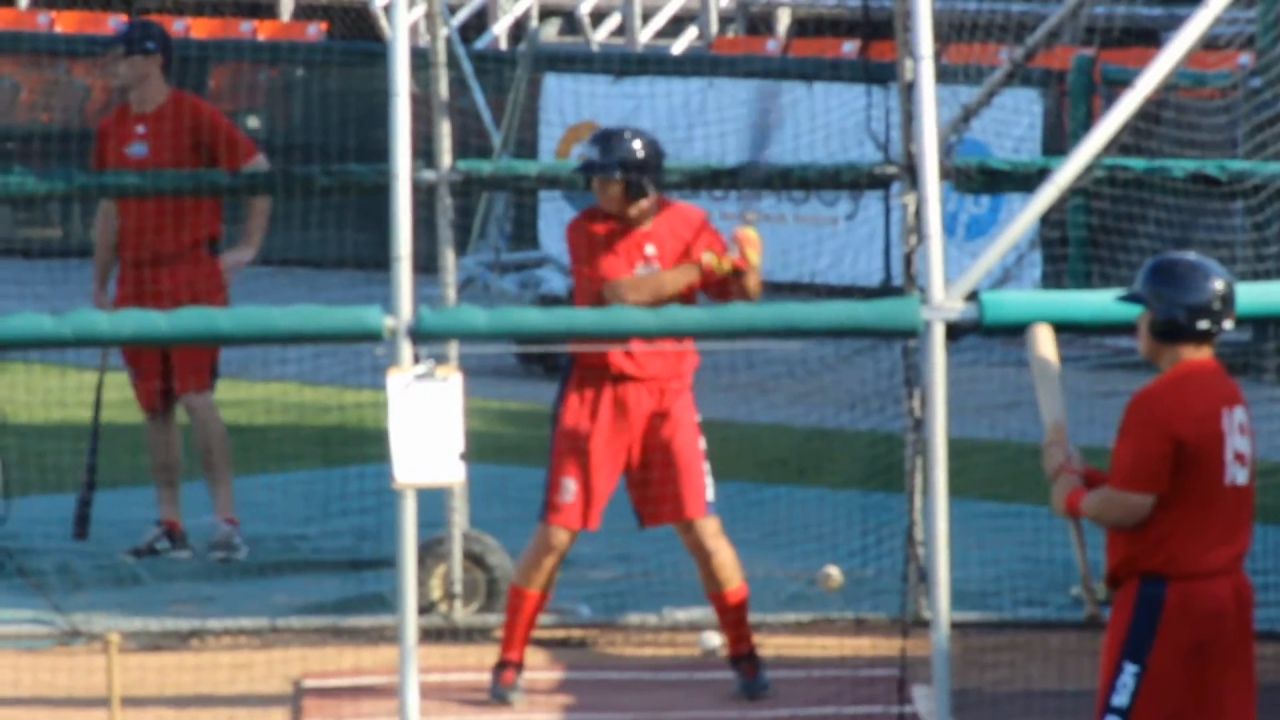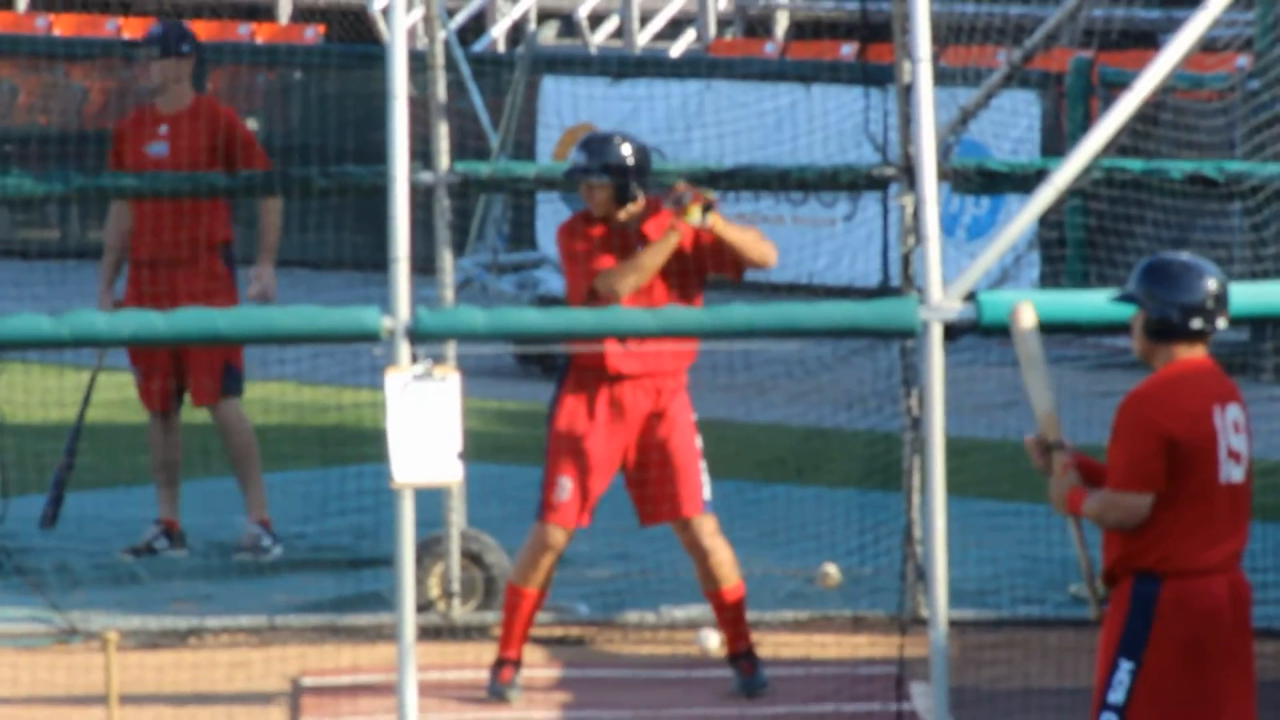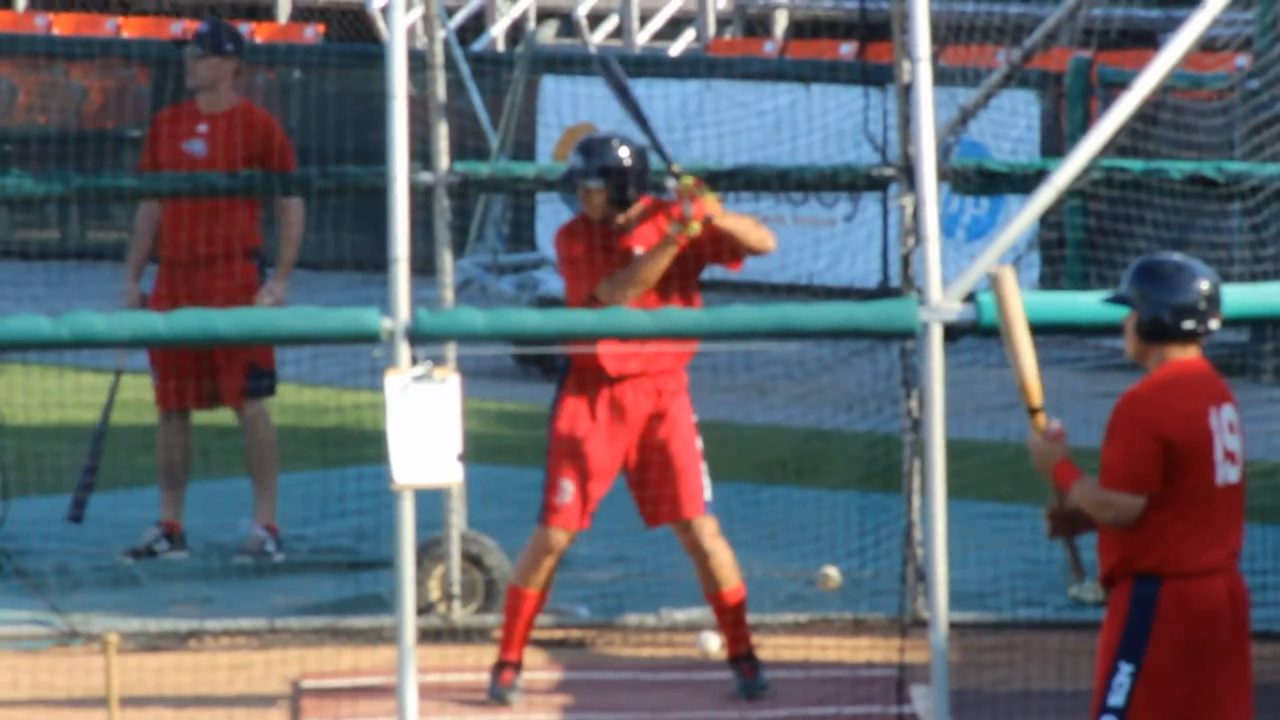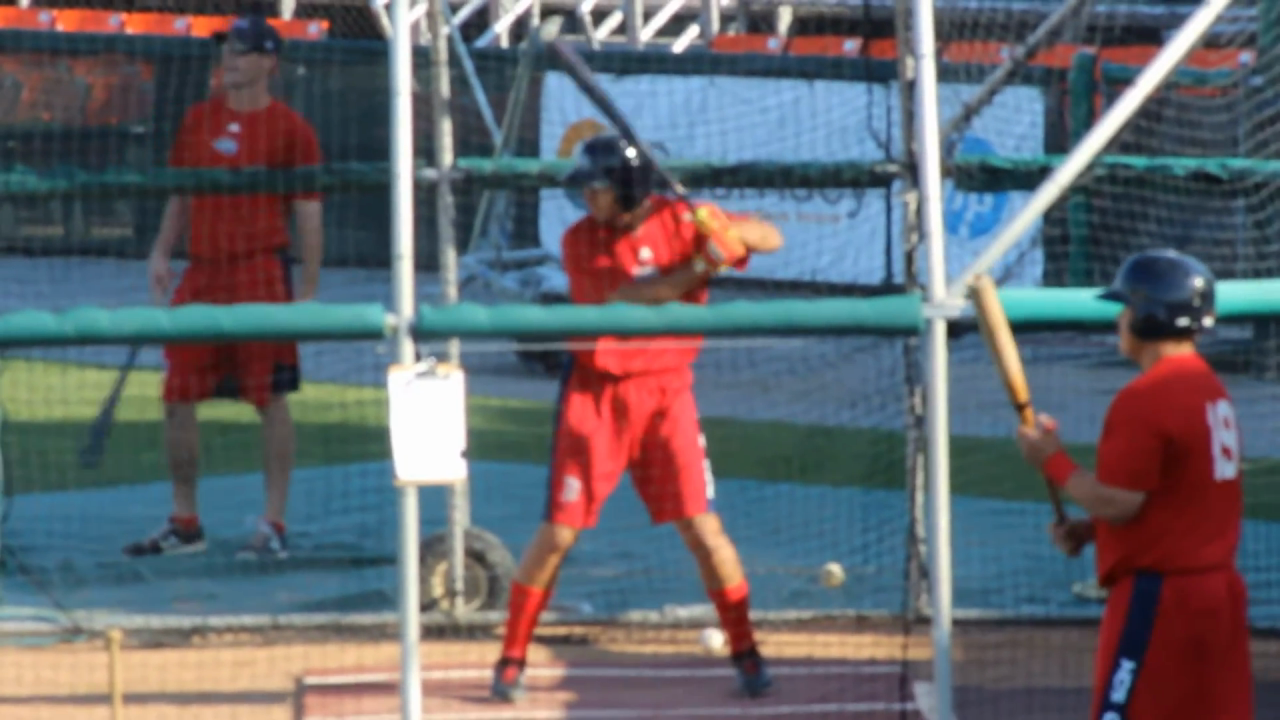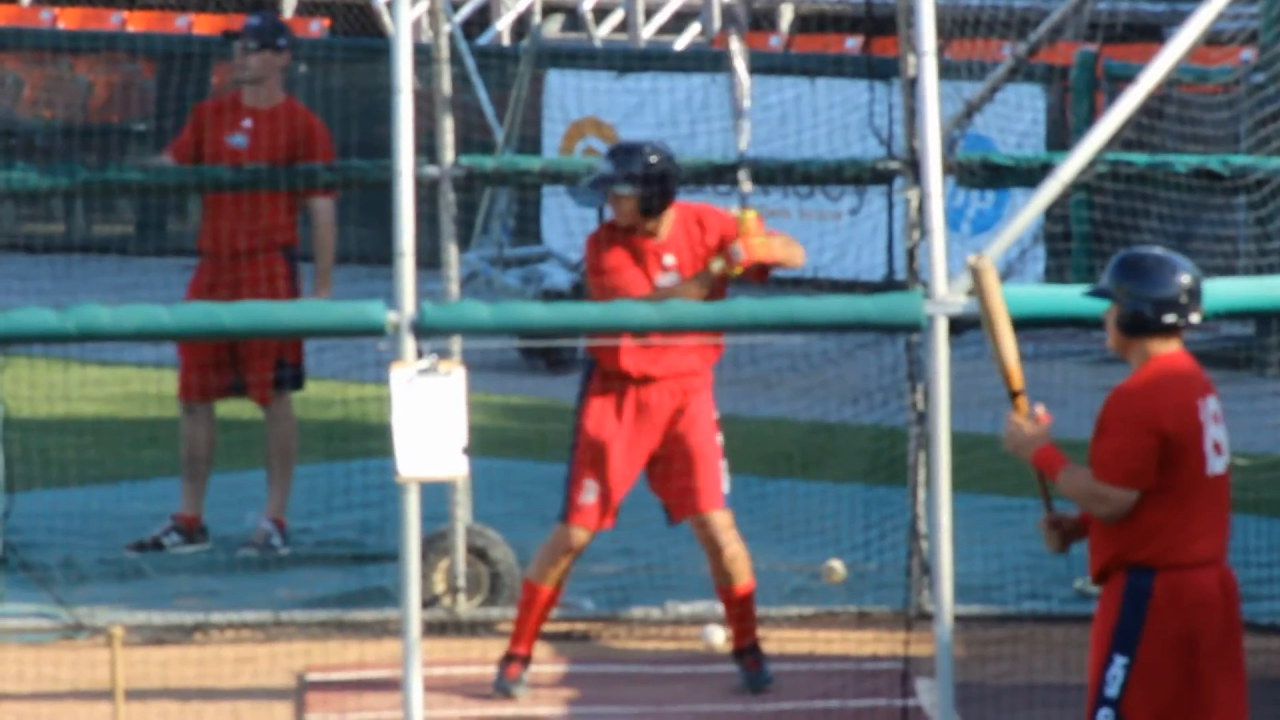
dt=0.3s
person 1, frame 1
left shoulder: (688, 222)
right shoulder: (585, 231)
left elbow: (743, 289)
right elbow: (621, 294)
left wrist: (747, 263)
right wrist: (704, 265)
left hip: (667, 394)
right hip: (595, 396)
left knee: (702, 528)
right knee: (555, 531)
left ankle: (744, 654)
right ankle: (510, 659)
person 1, frame 2
left shoulder: (685, 221)
right shoulder: (575, 233)
left elbow: (764, 256)
right elbow: (615, 286)
left wrist: (710, 219)
right wrist: (674, 228)
left hip: (663, 392)
right hip: (591, 394)
left knee: (699, 527)
right knee: (551, 530)
left ankle: (742, 651)
right ankle: (508, 657)
person 1, frame 3
left shoulder: (675, 218)
right shoulder: (573, 237)
left elbow: (764, 242)
right elbow: (616, 294)
left wrist: (712, 215)
right wrist: (675, 236)
left hip: (663, 393)
right hip: (591, 396)
left knee: (699, 529)
right knee: (553, 533)
left ankle: (743, 654)
right ankle: (508, 659)
person 1, frame 4
left shoulder: (681, 219)
right shoulder: (580, 240)
left elbow: (771, 239)
right elbow: (629, 302)
left wrist: (725, 232)
right wrist: (701, 266)
left hip: (666, 391)
right hip: (596, 394)
left knee: (702, 526)
right knee: (558, 531)
left ankle: (746, 651)
right ankle: (511, 656)
person 1, frame 5
left shoulder: (706, 223)
right shoulder: (603, 246)
left elbow: (795, 255)
right elbow: (652, 309)
left wrist: (759, 244)
right wrist: (722, 267)
left hip: (686, 392)
right hip: (617, 395)
left knee: (715, 524)
right knee: (574, 531)
left ankle: (747, 648)
right ankle: (517, 653)
person 2, frame 1
left shoulder: (195, 115)
right shoulder: (110, 128)
left elbow: (259, 171)
right elbow: (109, 211)
left wrist: (249, 245)
right wrist: (99, 286)
left hip: (192, 275)
right hip: (137, 281)
left knee: (195, 397)
right knee: (155, 405)
left ankle: (226, 522)
right ankle: (170, 527)
person 2, frame 2
left shoulder: (219, 122)
right shoulder: (130, 129)
left elbow: (269, 193)
right elbow: (122, 210)
left wrist: (266, 264)
right wrist: (106, 284)
left hip: (206, 279)
right hip: (147, 281)
left knee: (222, 403)
right knee: (159, 407)
left ankle: (261, 524)
right ankle: (168, 527)
person 2, frame 3
left shoulder: (259, 125)
right shoulder: (166, 124)
left elbow: (292, 204)
right elbow: (151, 205)
left wrist: (280, 279)
right wrist: (132, 278)
left hip: (234, 281)
right hip: (174, 281)
left knee: (249, 404)
right knee: (171, 407)
left ankle: (267, 529)
right ankle: (170, 528)
person 2, frame 4
left shoulder: (290, 128)
right shoulder: (198, 119)
left elbow: (309, 214)
right elbow: (184, 194)
left wrist: (308, 291)
right wrist: (161, 252)
left hip: (260, 276)
right hip: (200, 275)
left knee: (271, 401)
right knee: (177, 397)
left ankle: (273, 527)
right ankle: (184, 522)
person 2, frame 5
left shoulder: (303, 125)
right shoulder: (209, 114)
left elbow: (322, 210)
right elbow: (175, 165)
left wrist: (323, 288)
left hip: (267, 273)
right hip: (211, 271)
left knee: (275, 398)
right knee: (194, 397)
left ankle: (274, 523)
right ankle: (189, 522)
person 3, frame 1
left shoulder: (1158, 401)
right shoulder: (1226, 393)
left elbow: (1127, 508)
left wrist: (1072, 497)
right wrist: (1083, 474)
left hip: (1164, 598)
right hip: (1225, 592)
person 3, frame 2
left shoulder: (1151, 400)
right shoulder: (1224, 391)
left elbow: (1126, 509)
left wrist: (1072, 496)
right wrist: (1078, 467)
left hip: (1161, 596)
right hip: (1223, 591)
person 3, frame 3
left shoulder: (1146, 401)
right shoulder: (1216, 393)
left elbow: (1120, 508)
left wrist: (1058, 469)
right wrist: (1083, 516)
left hip: (1159, 598)
right hip: (1220, 592)
person 3, frame 4
left shoulder: (1144, 398)
right shoulder: (1208, 387)
left elbow: (1118, 501)
left wrist: (1052, 460)
right wrist: (1088, 529)
left hip: (1159, 595)
right hip: (1217, 589)
person 3, frame 5
left shoulder: (1137, 395)
right shoulder: (1193, 381)
left elbow: (1111, 500)
left wrist: (1040, 453)
right wrist: (1077, 525)
left hip: (1151, 591)
right hip: (1208, 584)
